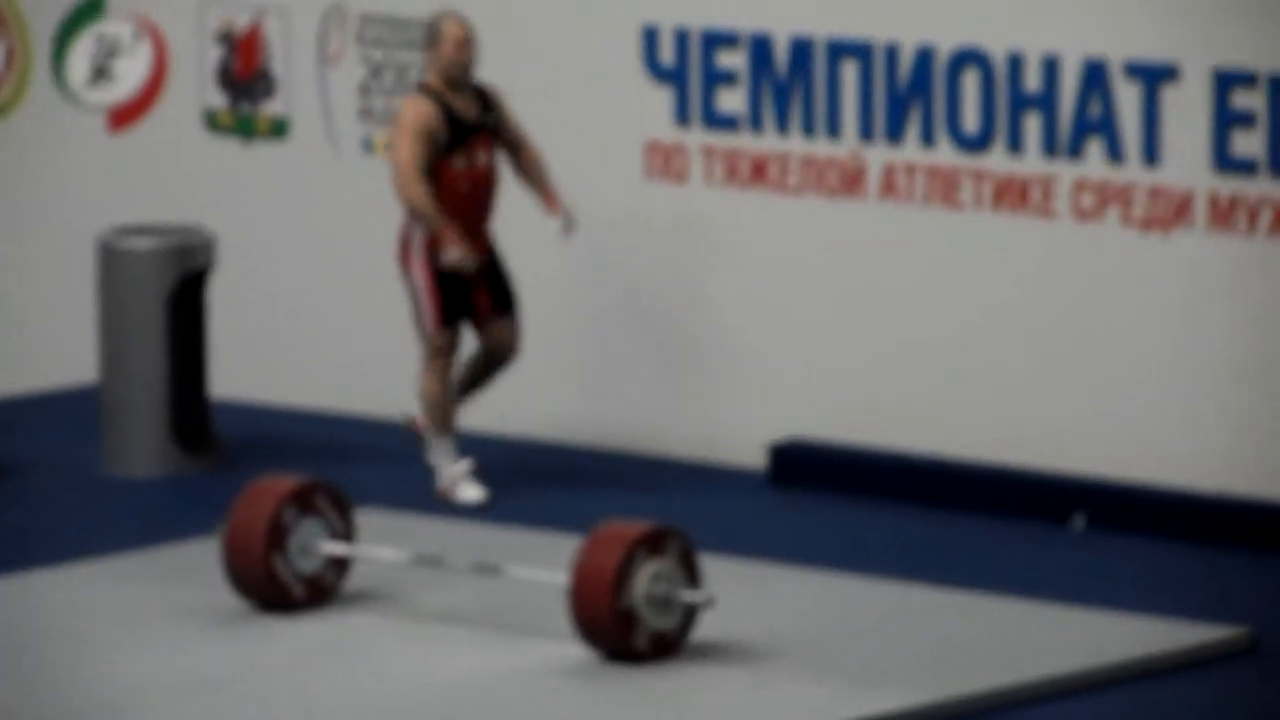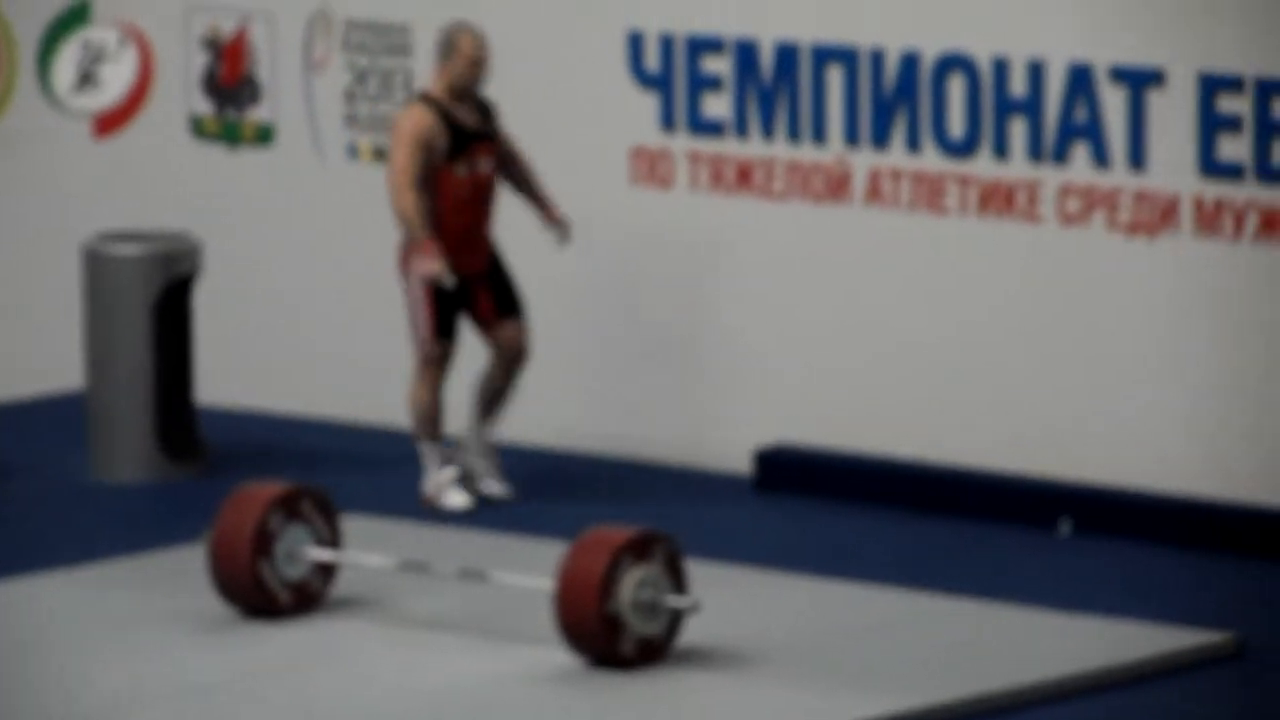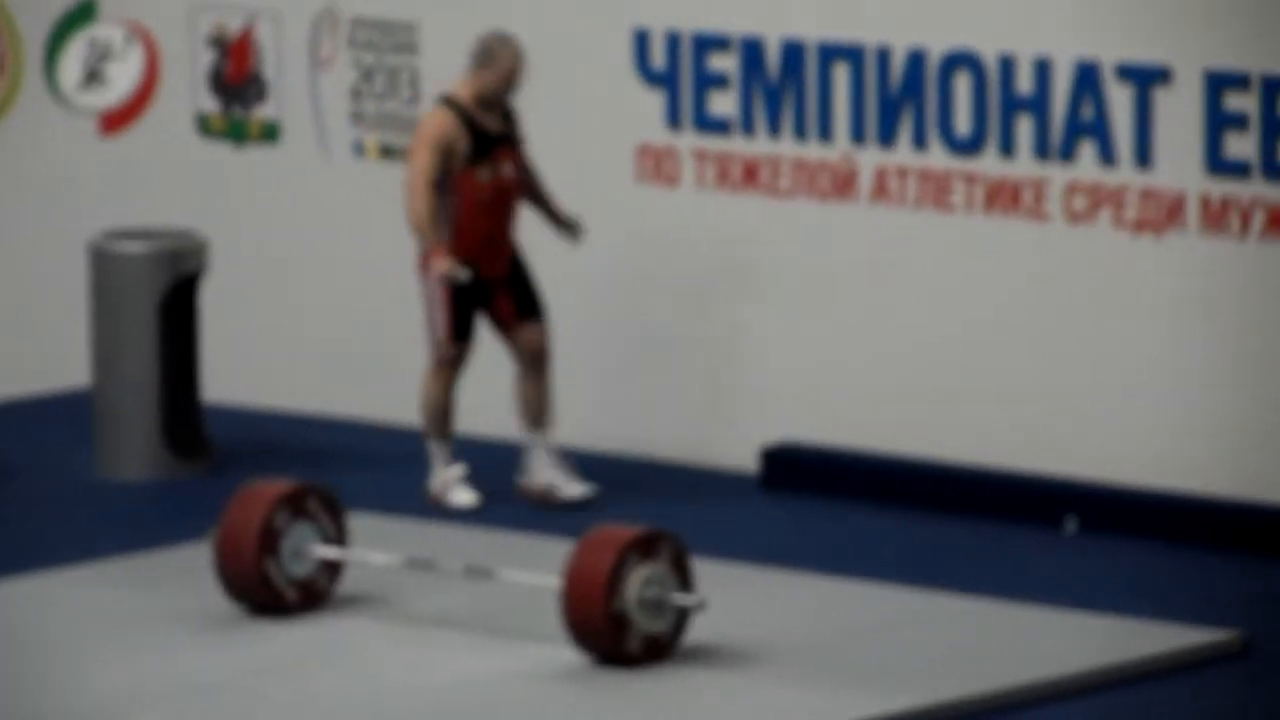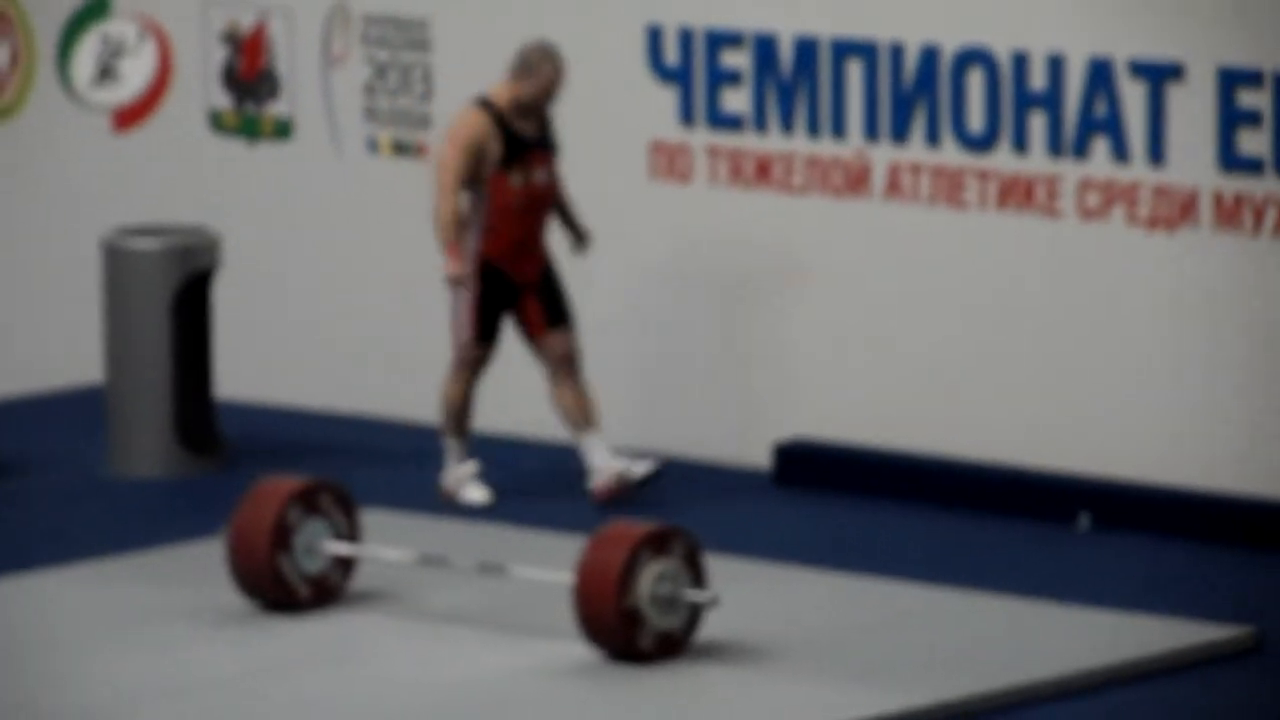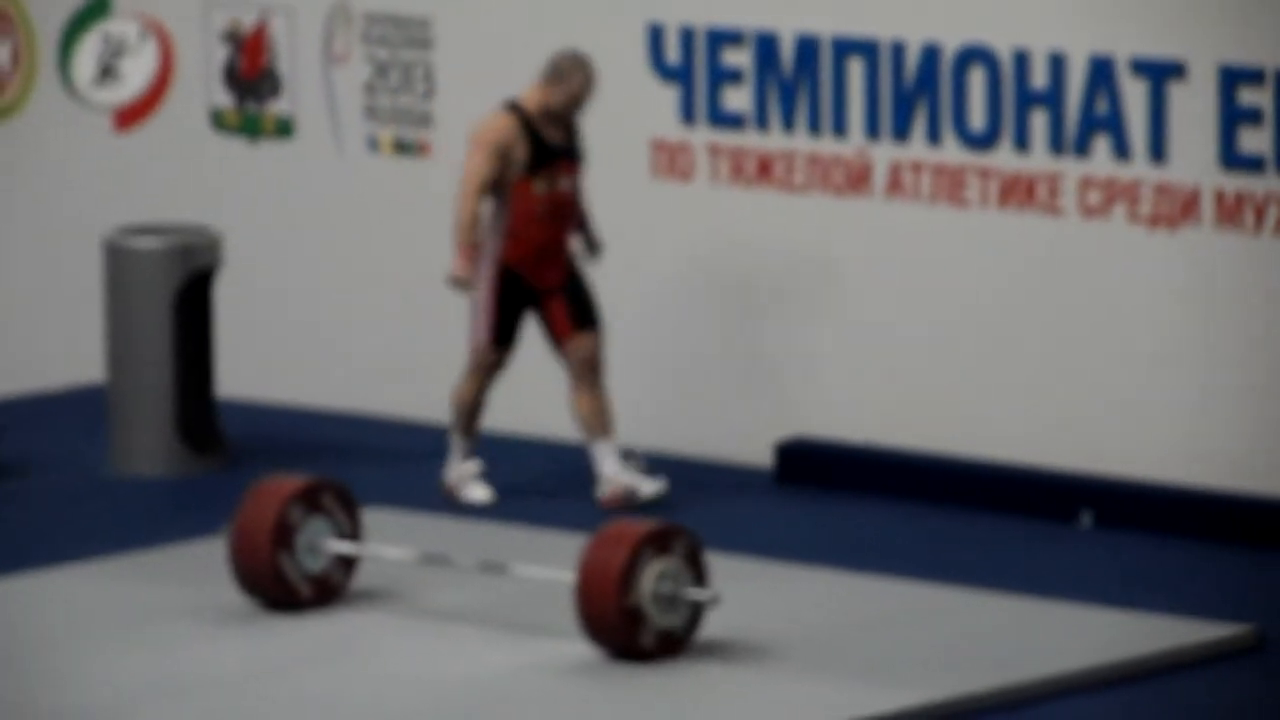
dt=0.1s
person 1, frame 1
left shoulder: (486, 98)
right shoulder: (418, 110)
left elbow: (521, 150)
right elbow: (407, 183)
left wrist: (552, 202)
right wrist: (447, 239)
left hip: (476, 244)
right hip: (431, 247)
left knee: (504, 344)
right knee: (441, 352)
left ankle: (437, 420)
right ankle: (449, 467)
person 1, frame 2
left shoulder: (483, 107)
right shoulder: (420, 119)
left elbow: (510, 160)
right elbow: (403, 190)
left wrist: (547, 209)
right wrist: (426, 252)
left hip: (479, 251)
right hip: (434, 258)
left knee: (514, 346)
right knee: (434, 361)
left ankle: (476, 446)
right ankle: (435, 472)
person 1, frame 3
left shoulder: (504, 113)
right shoulder: (441, 123)
right elbow: (419, 192)
left wrist: (555, 216)
right wrist: (435, 253)
left hip: (501, 255)
right hip: (455, 261)
left knee: (535, 350)
right knee: (448, 362)
left ankle: (541, 468)
right ankle: (443, 472)
person 1, frame 4
left shoulder: (540, 119)
right shoulder: (475, 124)
right elbow: (447, 191)
left wrist: (572, 223)
right wrist: (452, 253)
left hip: (531, 258)
right hip: (486, 262)
left knee: (564, 357)
right knee: (470, 362)
left ankle: (603, 469)
right ankle: (456, 469)
person 1, frame 5
left shoulder: (566, 126)
right shoulder: (501, 129)
right elbow: (470, 194)
left wrist: (585, 233)
right wrist: (463, 255)
left hip: (557, 262)
right hip: (508, 266)
left knee: (587, 361)
right knee: (485, 365)
left ankle: (612, 477)
right ankle: (459, 466)
